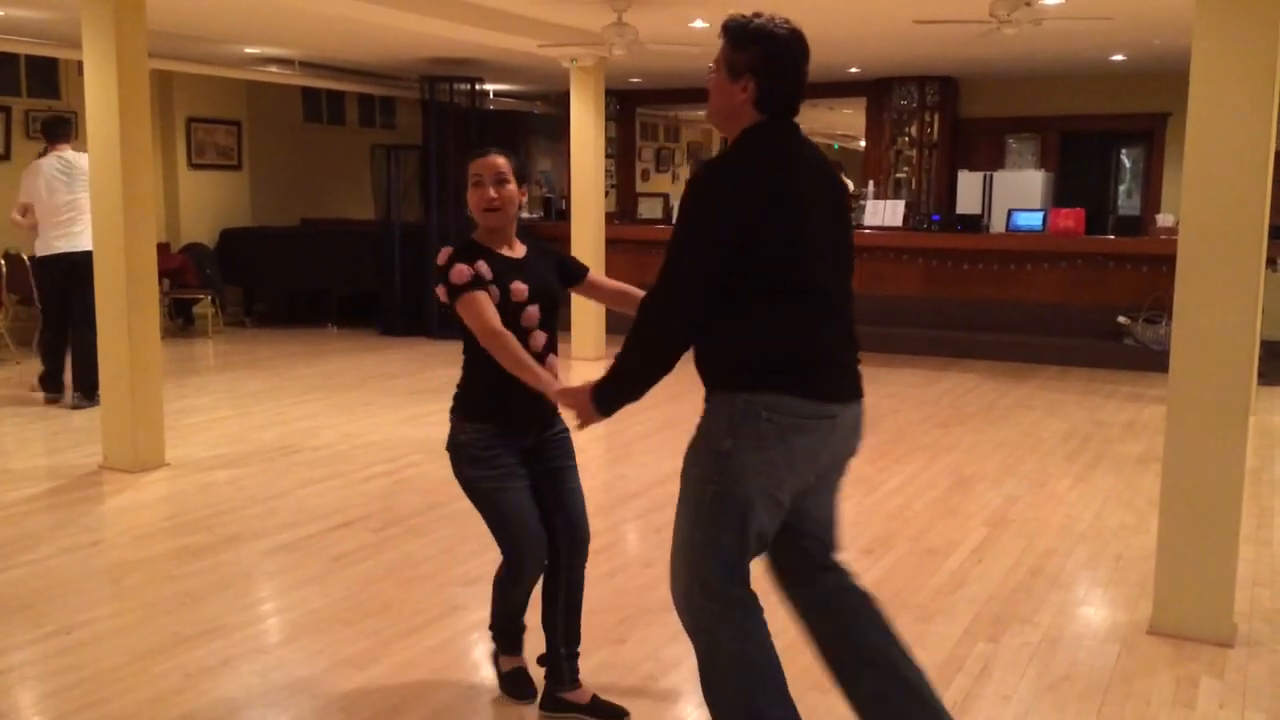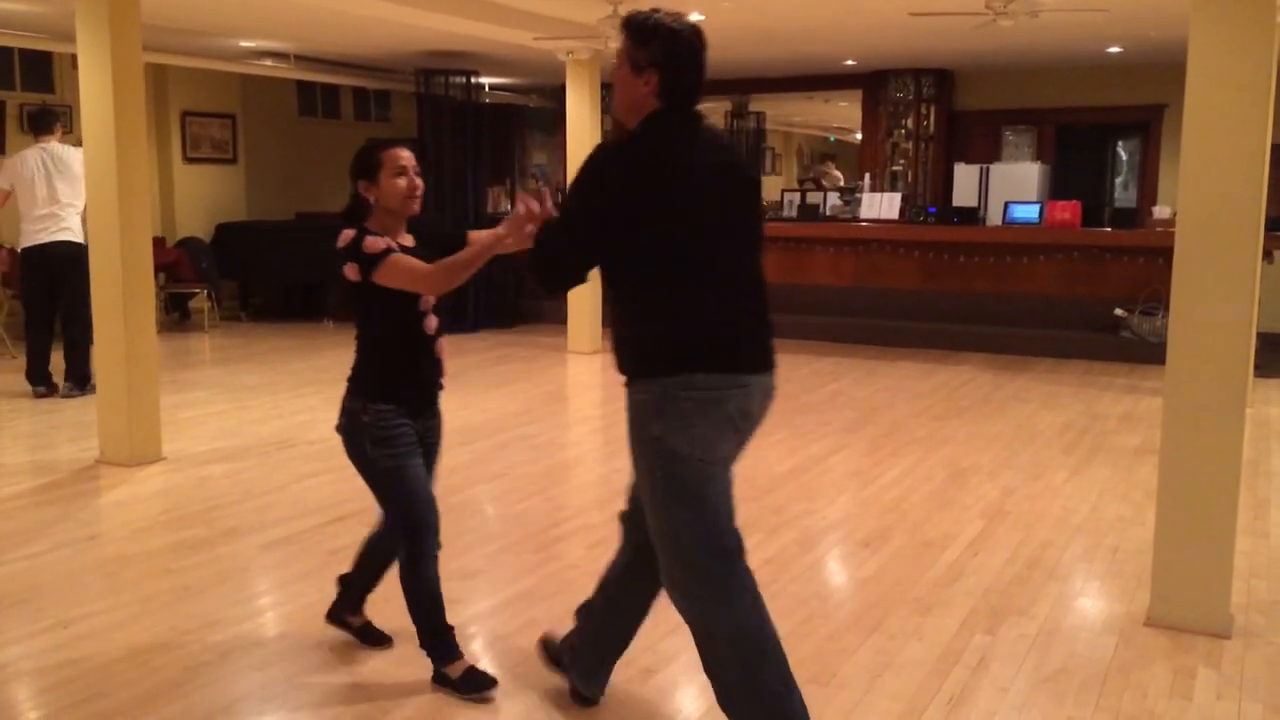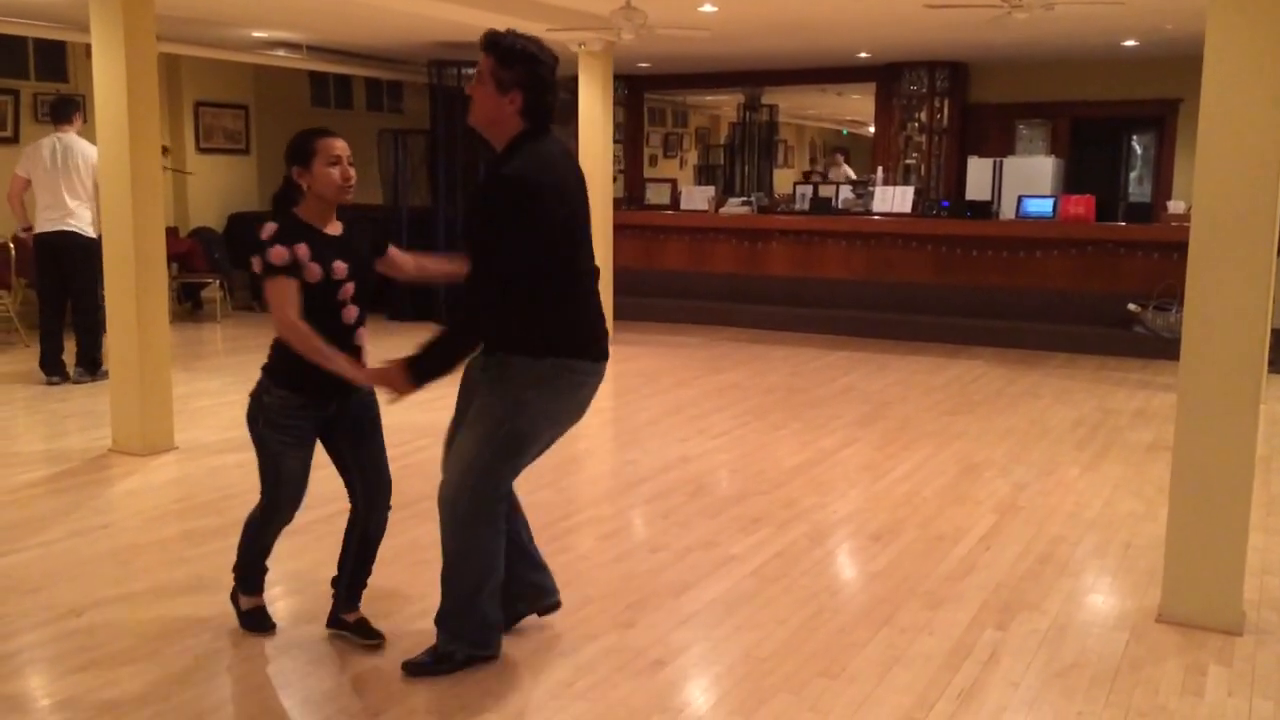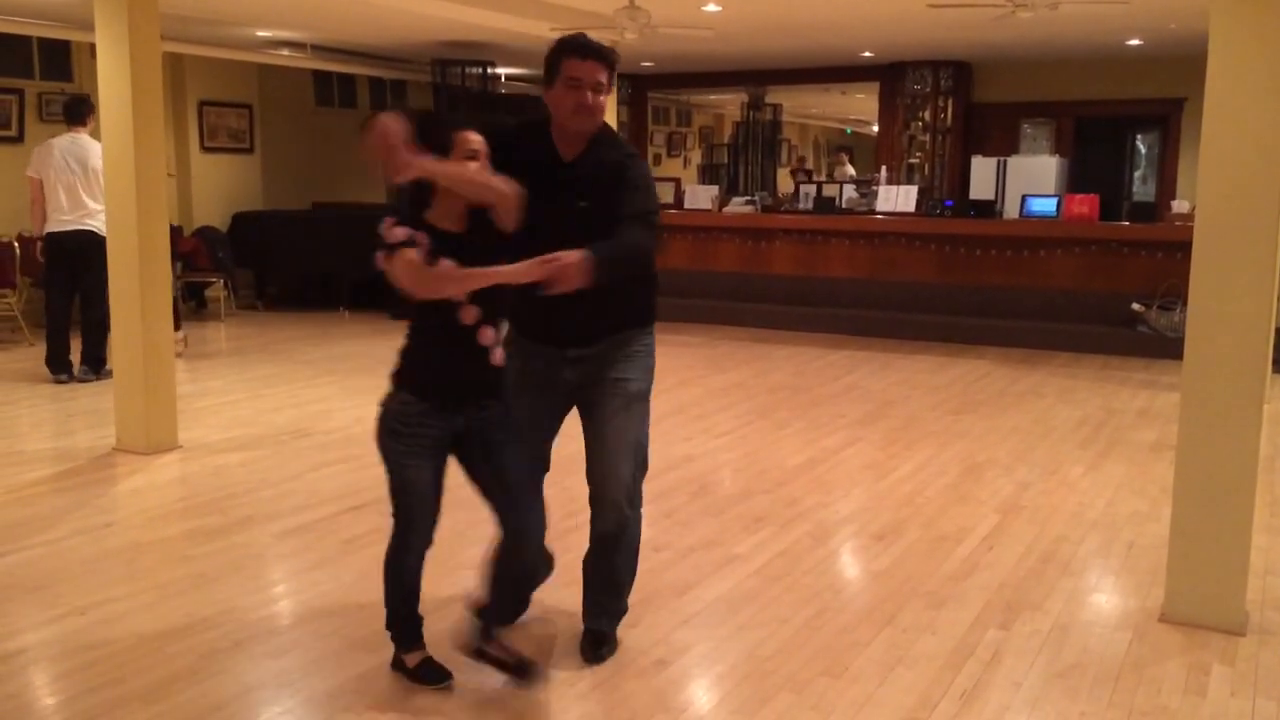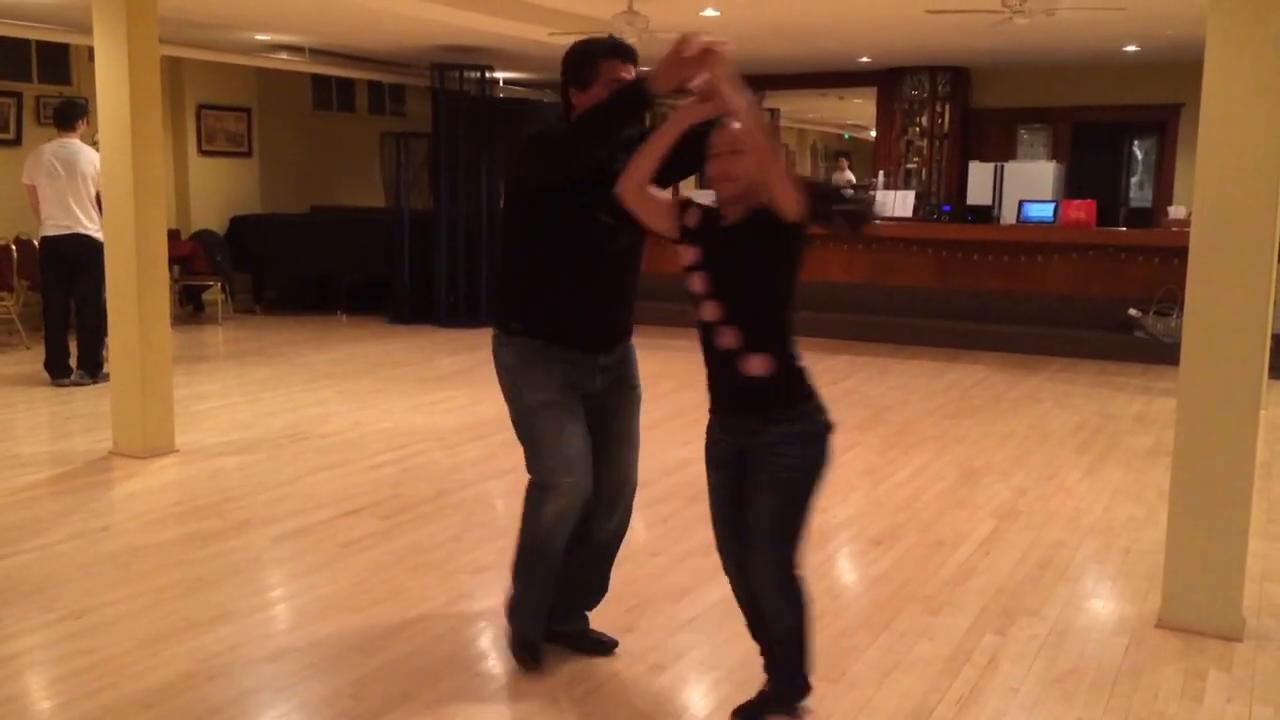
dt=0.7s
person 1, frame 1
left shoulder: (731, 177)
right shoulder: (817, 171)
left elbow: (679, 302)
left wrist: (608, 394)
left hip: (764, 408)
right hip: (833, 403)
left knee: (708, 585)
right knee: (809, 566)
person 1, frame 2
left shoulder: (622, 164)
right shoulder: (727, 158)
left elbow: (555, 270)
left wrist: (547, 231)
left hip: (682, 382)
right hip: (747, 374)
left knee: (702, 562)
right knee: (653, 525)
right ankle: (585, 659)
person 1, frame 3
left shoulder: (518, 180)
right shoulder: (544, 158)
left elbow: (486, 301)
left wrist: (416, 370)
left hip: (548, 361)
right hip: (543, 350)
left knee: (467, 490)
right knee: (478, 471)
left ankle: (468, 636)
right ankle: (527, 590)
person 1, frame 4
left shoulder: (622, 170)
right shoulder: (517, 150)
left elbow: (634, 236)
left wrist: (589, 261)
right wrist: (407, 145)
left hip: (618, 343)
right hip: (537, 341)
left knee: (617, 484)
right knee: (517, 472)
left ankle: (604, 616)
person 1, frame 5
left shoulder: (634, 155)
right shoulder: (545, 154)
left elbow: (710, 148)
right elbow: (577, 150)
right wrist: (652, 86)
left hip: (610, 353)
right hip: (536, 351)
left knee: (614, 490)
right knee: (564, 484)
left ankle: (564, 612)
right ankle: (528, 613)
person 2, frame 1
left shoulder: (545, 259)
right shoulder: (460, 261)
left elbow: (618, 295)
right elbow: (493, 336)
right wrist: (558, 387)
left hip: (544, 428)
right hip: (484, 433)
left knee: (572, 544)
right knee: (528, 553)
right ankle: (507, 650)
person 2, frame 2
left shoulder: (425, 241)
right shoulder: (360, 243)
left elbow: (491, 244)
right elbow: (431, 281)
left wrist: (528, 228)
right wrist: (503, 236)
left hip: (422, 409)
right hip: (376, 413)
left knee: (404, 523)
right knee: (422, 531)
left ankle: (347, 604)
right ankle: (447, 660)
person 2, frame 3
left shoulder: (356, 235)
right shoulder: (283, 237)
left elbow: (408, 267)
right elbow: (287, 323)
left wrist: (463, 265)
right wrist: (352, 369)
left hip: (352, 396)
right hip: (291, 398)
left knee: (374, 500)
right knee: (281, 504)
left ankle: (346, 608)
right ankle: (247, 589)
person 2, frame 4
left shoulder: (491, 223)
right shoulder: (405, 235)
right elbow: (426, 282)
right wrist: (512, 270)
left hip: (485, 407)
right hip: (420, 410)
left knee: (527, 528)
right knee: (415, 531)
left ankle: (491, 631)
right ankle: (406, 645)
person 2, frame 5
left shoulder: (779, 222)
right shoulder: (698, 226)
left elbow: (773, 162)
right elbow: (629, 189)
left wrist: (728, 85)
right wrist: (685, 118)
left hip: (788, 423)
right hip: (733, 422)
left knee: (767, 563)
right knee: (741, 559)
person 3, frame 1
left shoulder: (33, 172)
right shoulder: (89, 163)
left elbow: (27, 218)
left hip: (49, 254)
right hip: (85, 251)
left knee: (53, 324)
right knee: (86, 324)
left ankle: (52, 387)
right ankle: (85, 390)
person 3, frame 2
right shoulder: (78, 157)
left hip: (32, 248)
right hip: (70, 244)
left knee: (37, 318)
right knee: (76, 316)
left ankle: (40, 381)
right ankle: (76, 381)
person 3, frame 3
left shoulder: (33, 151)
right shoulder: (90, 151)
left elbow: (14, 195)
left wrist: (27, 227)
left hip: (45, 236)
right hip: (81, 235)
left knee: (50, 305)
right knee: (87, 305)
left ankle: (53, 368)
right ankle: (87, 366)
person 3, frame 4
left shoulder: (44, 151)
right shoulder: (101, 152)
left elbow: (36, 201)
left wrist: (39, 236)
left hip: (56, 235)
right hip: (92, 234)
left knee: (57, 304)
right knee: (94, 303)
left ankle: (60, 367)
right ankle: (91, 365)
person 3, frame 5
left shoulder: (36, 157)
right shoulder: (92, 157)
left elbow: (35, 205)
right elbow: (105, 202)
left hip: (51, 240)
right hip: (87, 239)
left knee: (55, 307)
right knee: (89, 306)
left ankle: (59, 370)
right ankle: (88, 369)
